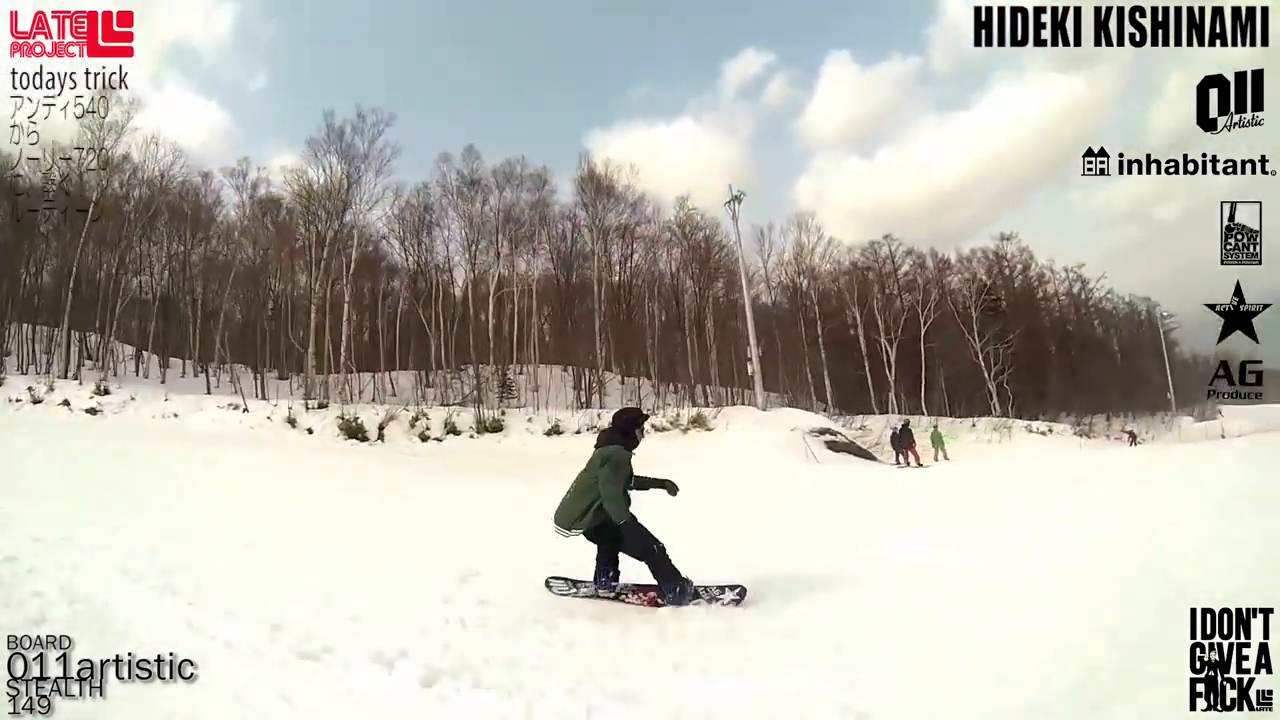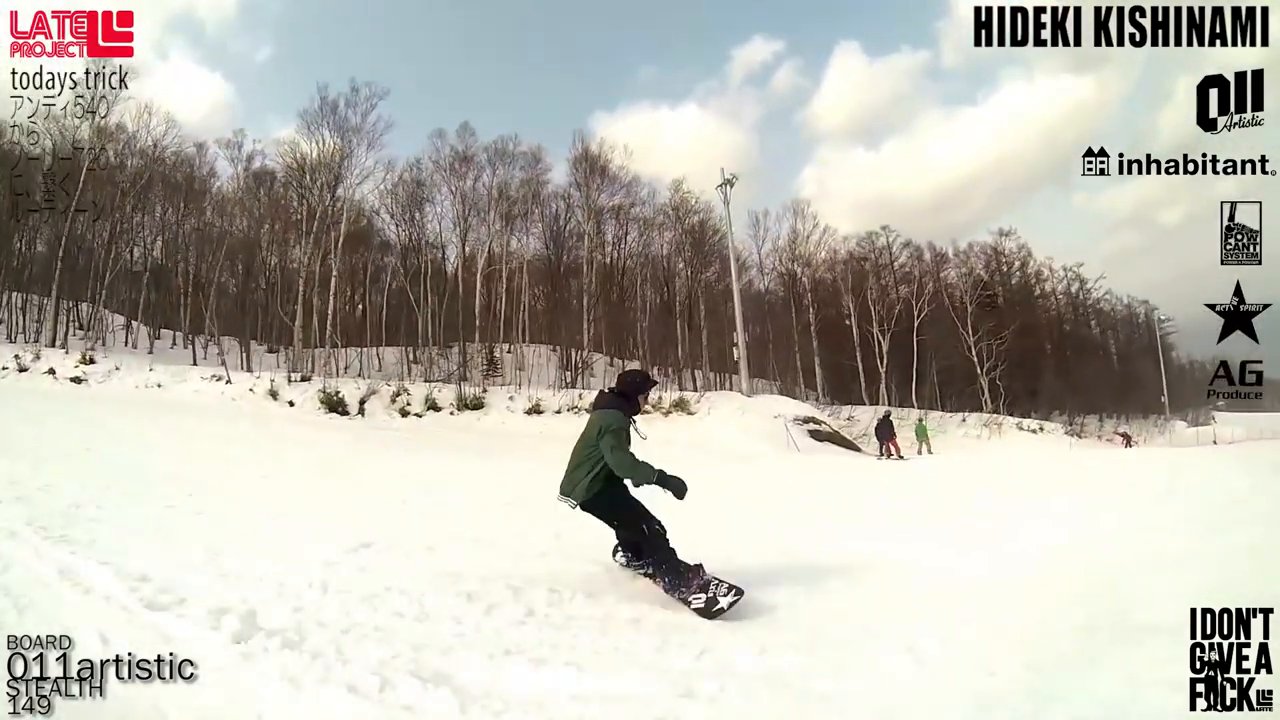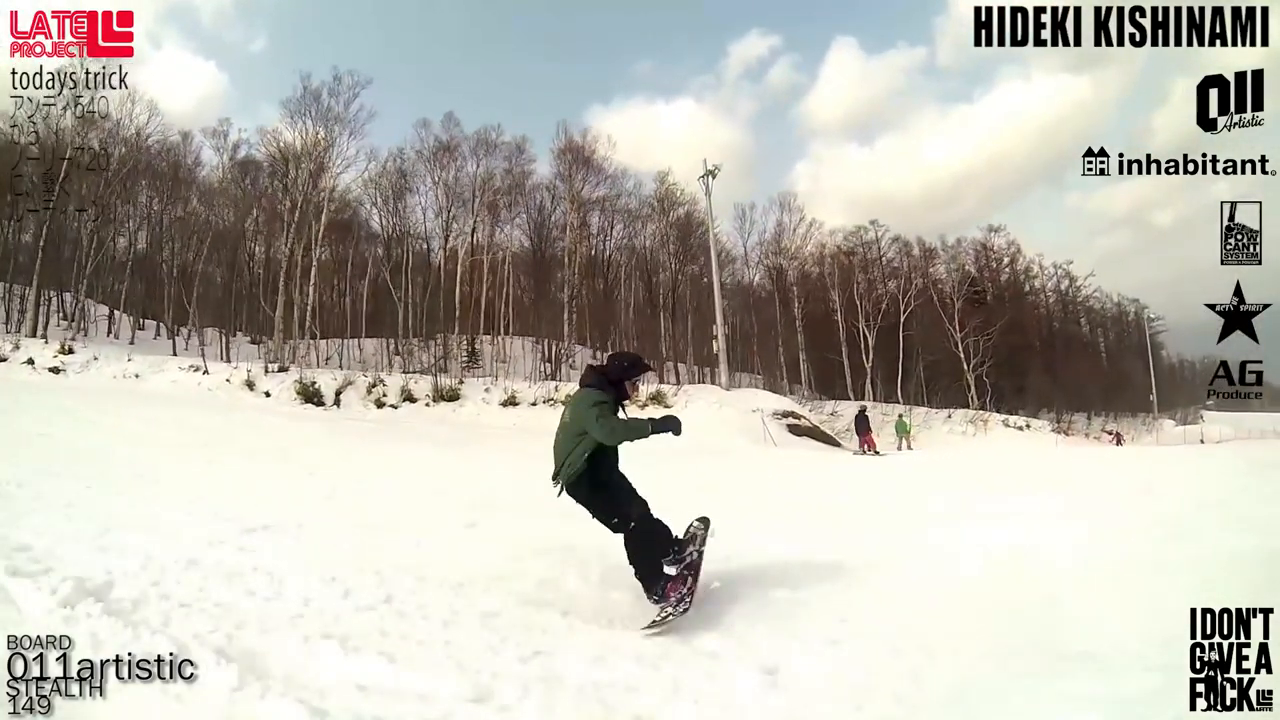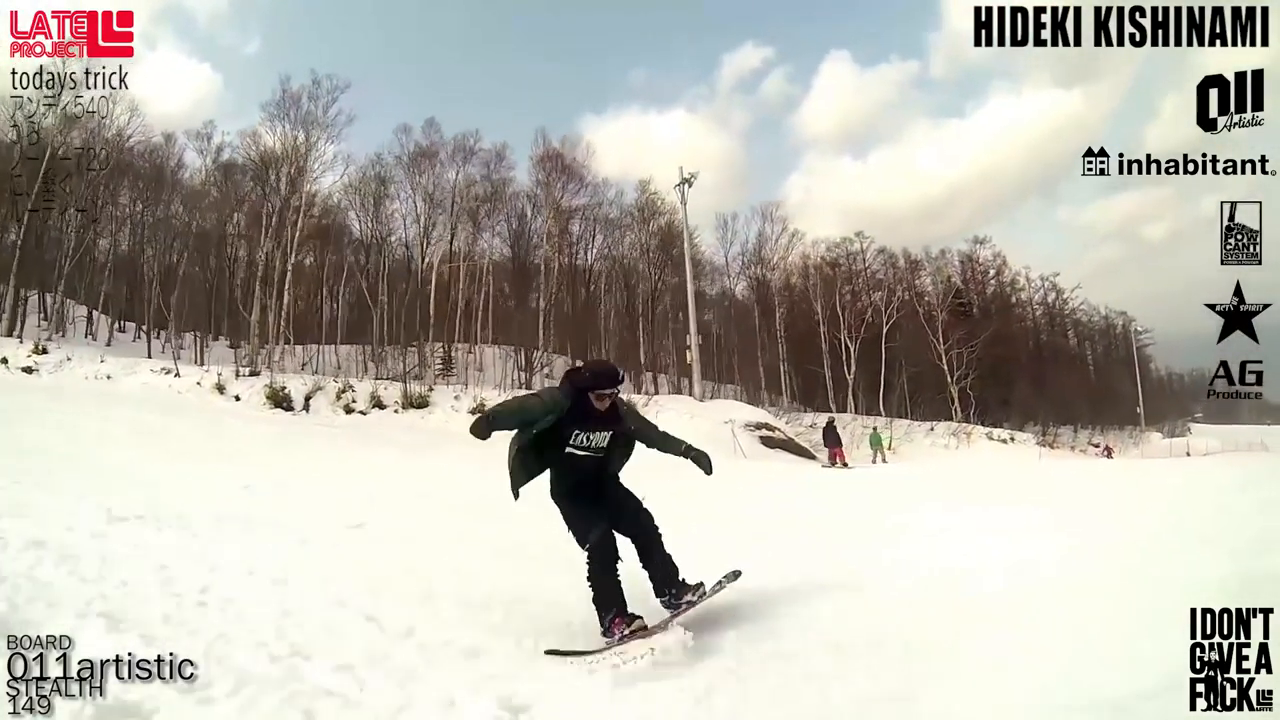
dt=0.3s
person 1, frame 1
left shoulder: (610, 449)
right shoulder: (617, 454)
left elbow: (625, 481)
right elbow: (611, 492)
left wrist: (657, 483)
right wrist: (628, 524)
left hip: (576, 513)
right hip: (593, 519)
left knee: (614, 530)
right knee: (649, 547)
left ankle: (606, 581)
right ankle: (675, 590)
person 1, frame 2
left shoulder: (610, 412)
right shoulder: (614, 420)
right elbow: (621, 461)
left wrist: (640, 469)
right wrist: (662, 478)
left hip: (596, 483)
right hip: (594, 489)
left knee: (626, 510)
right knee: (648, 528)
left ankle: (633, 554)
right ankle: (676, 580)
person 1, frame 3
left shoulder: (605, 393)
right shoulder: (595, 399)
right elbow: (608, 431)
right wrist: (656, 424)
left hip: (601, 469)
right hip: (583, 477)
left knee: (637, 507)
right knee: (632, 523)
left ankle: (669, 550)
right ankle: (658, 587)
person 1, frame 4
left shoulder: (619, 410)
right shoulder: (560, 401)
left elbow: (651, 433)
right elbow: (517, 409)
left wrist: (689, 451)
right wrist: (489, 418)
left hip: (605, 482)
right hip: (571, 489)
left knee: (644, 528)
right knee: (601, 545)
left ankle: (671, 591)
right ankle: (612, 619)
